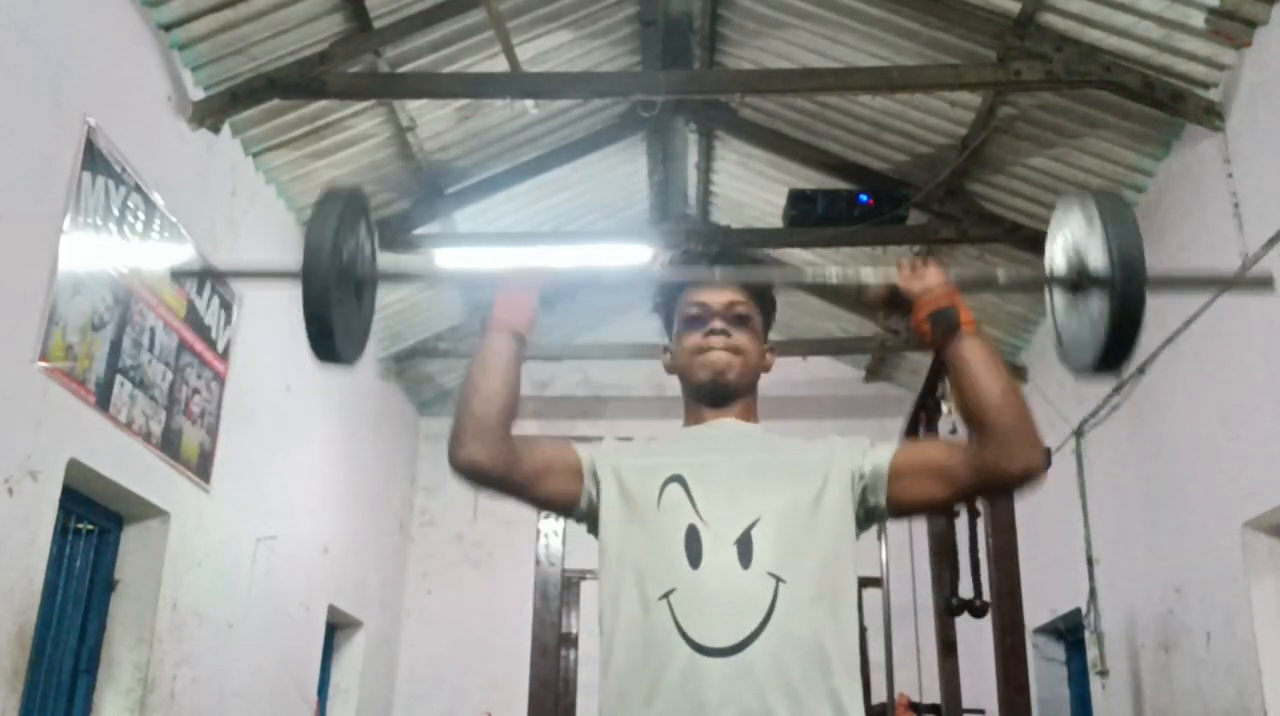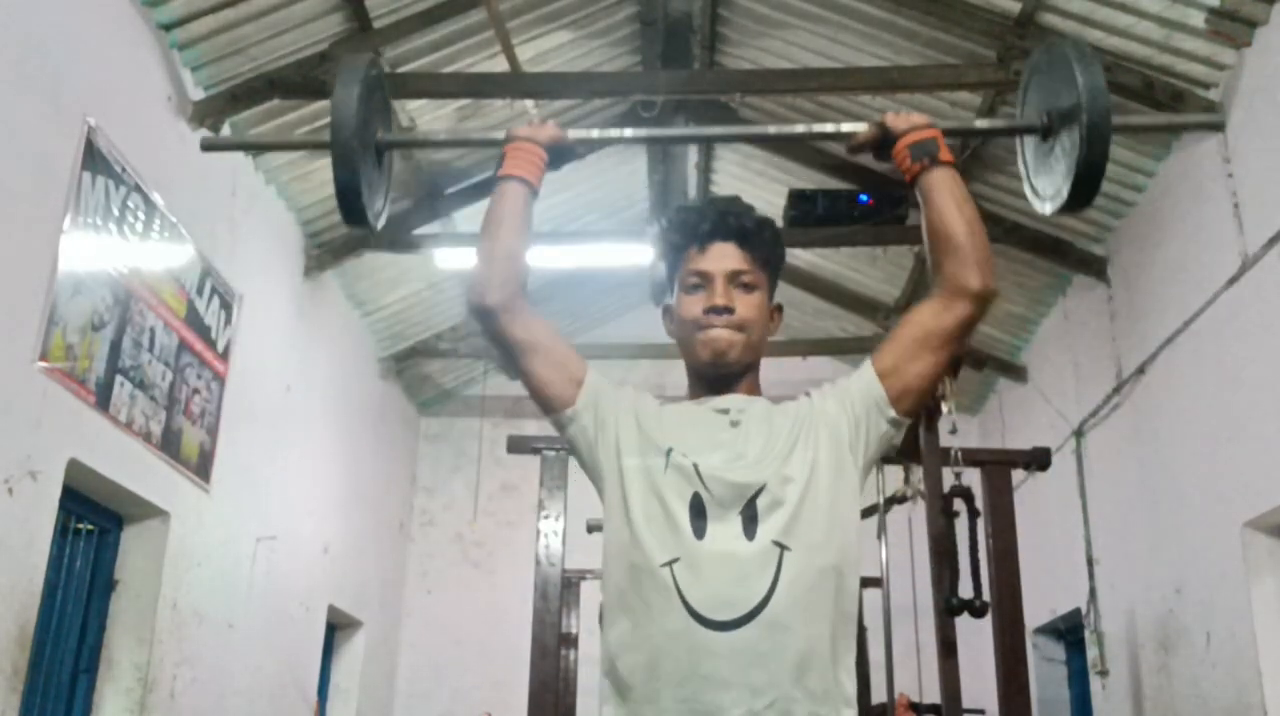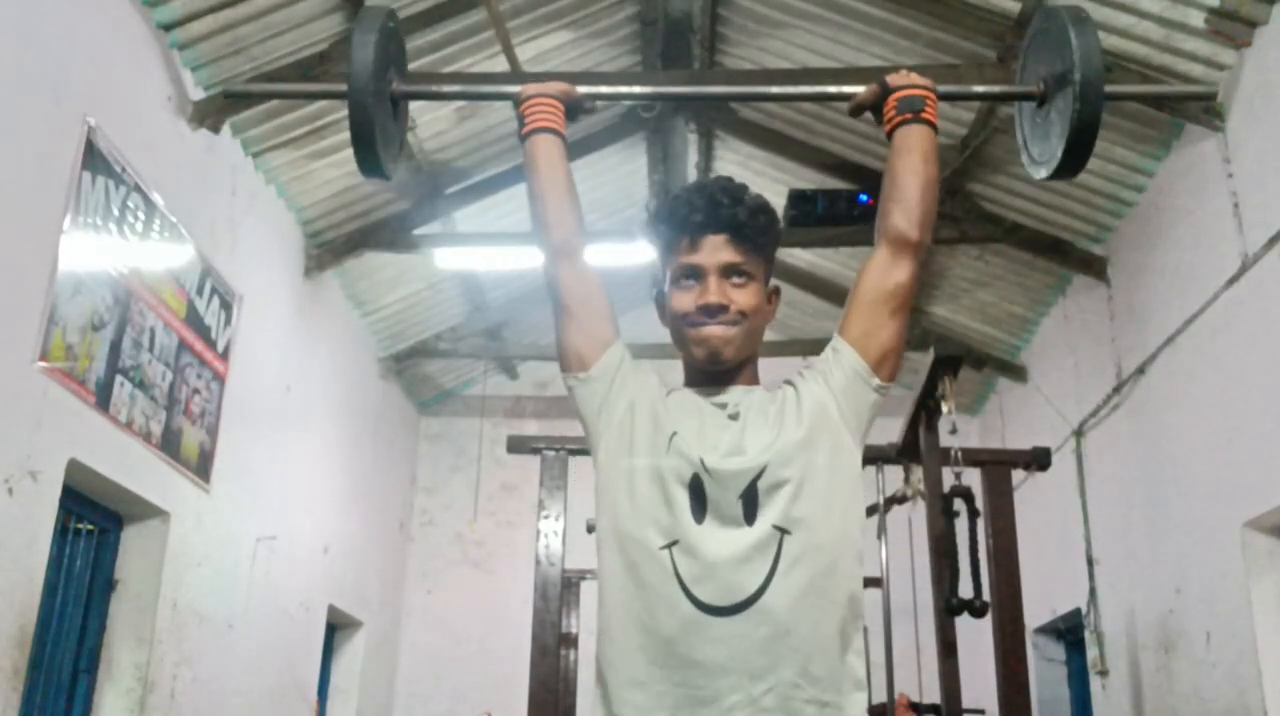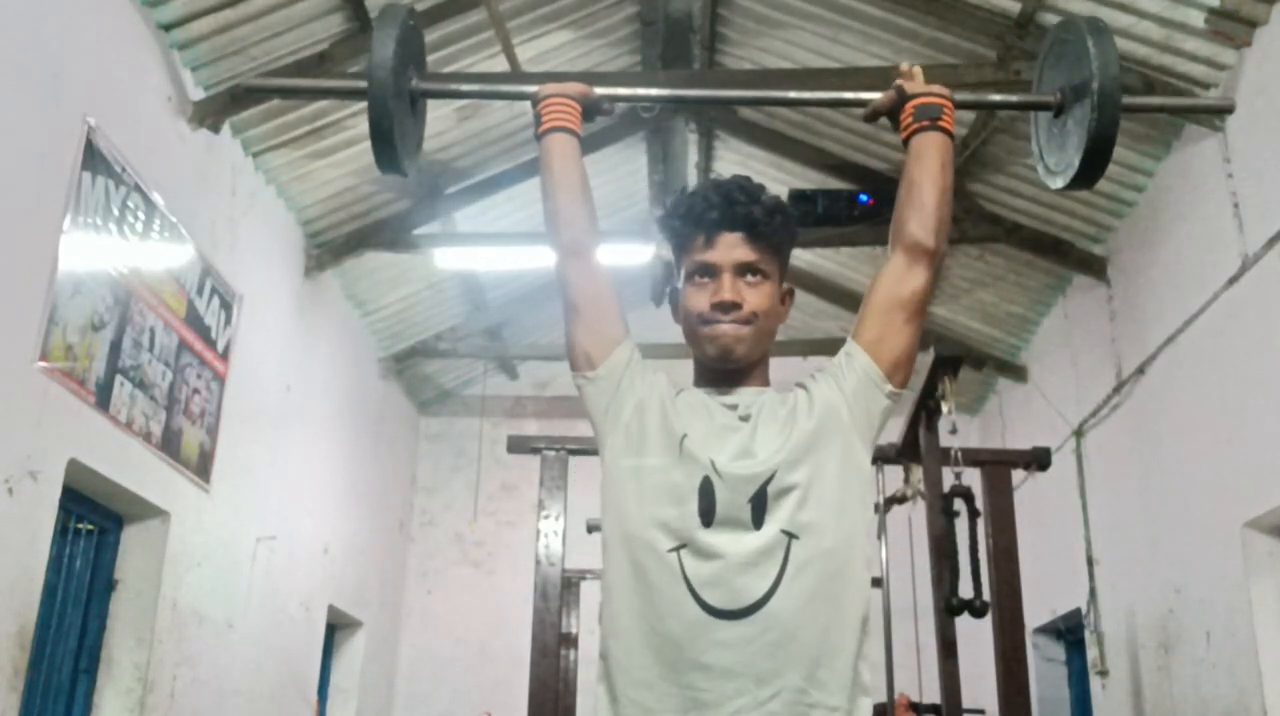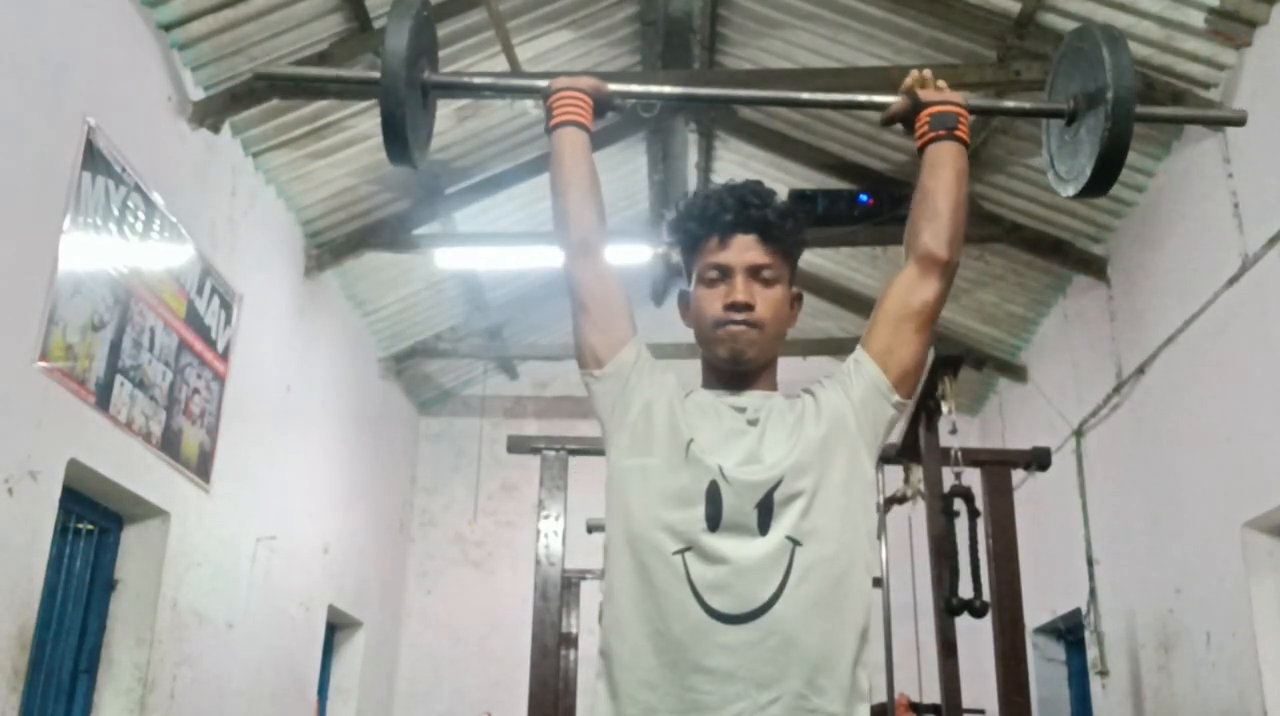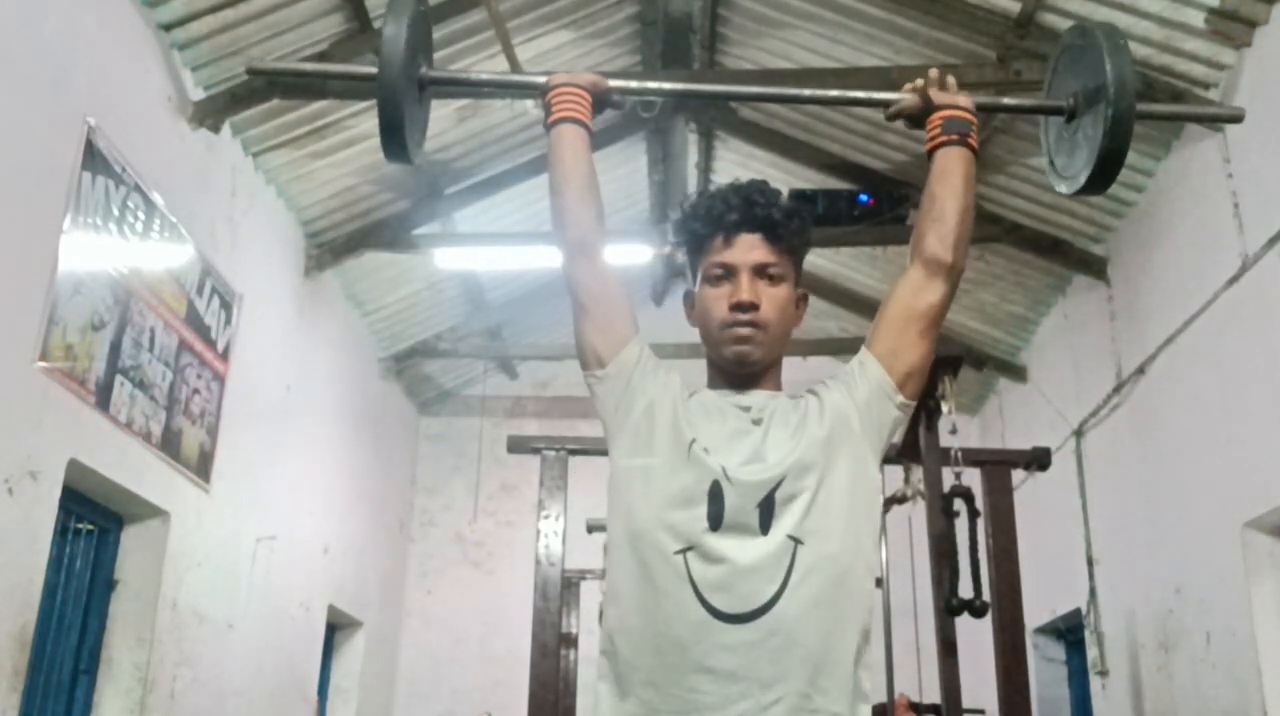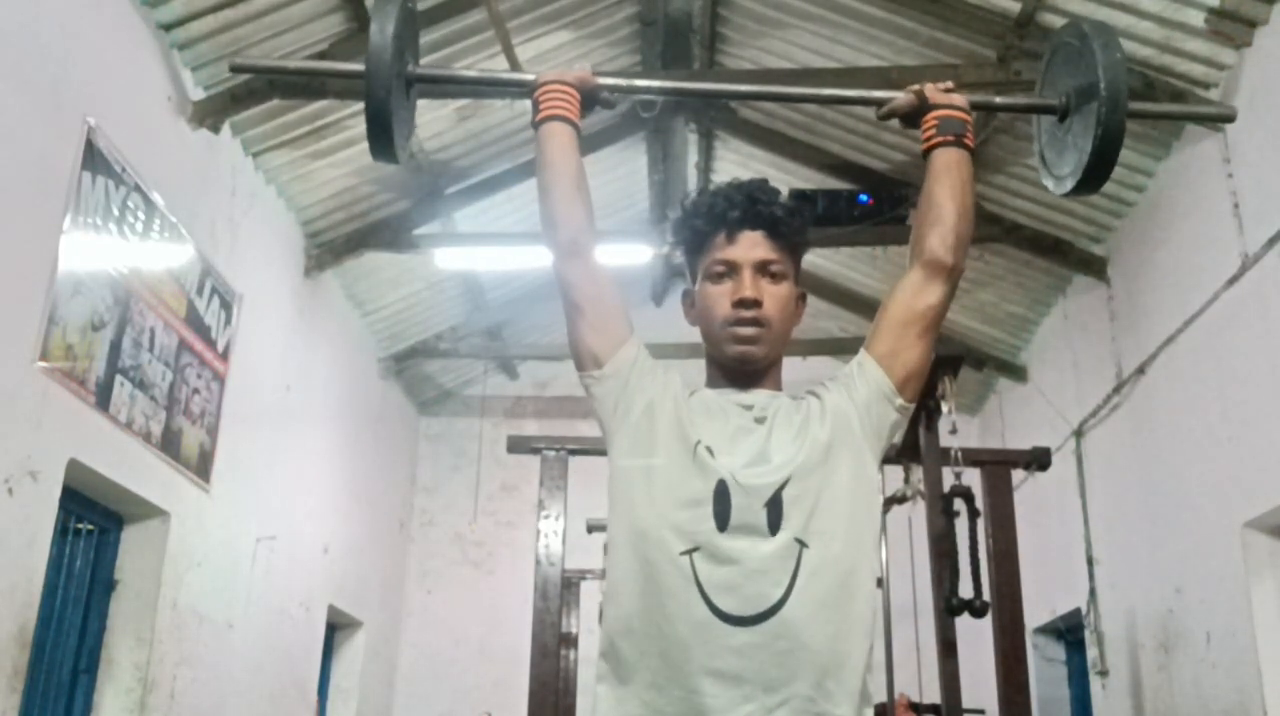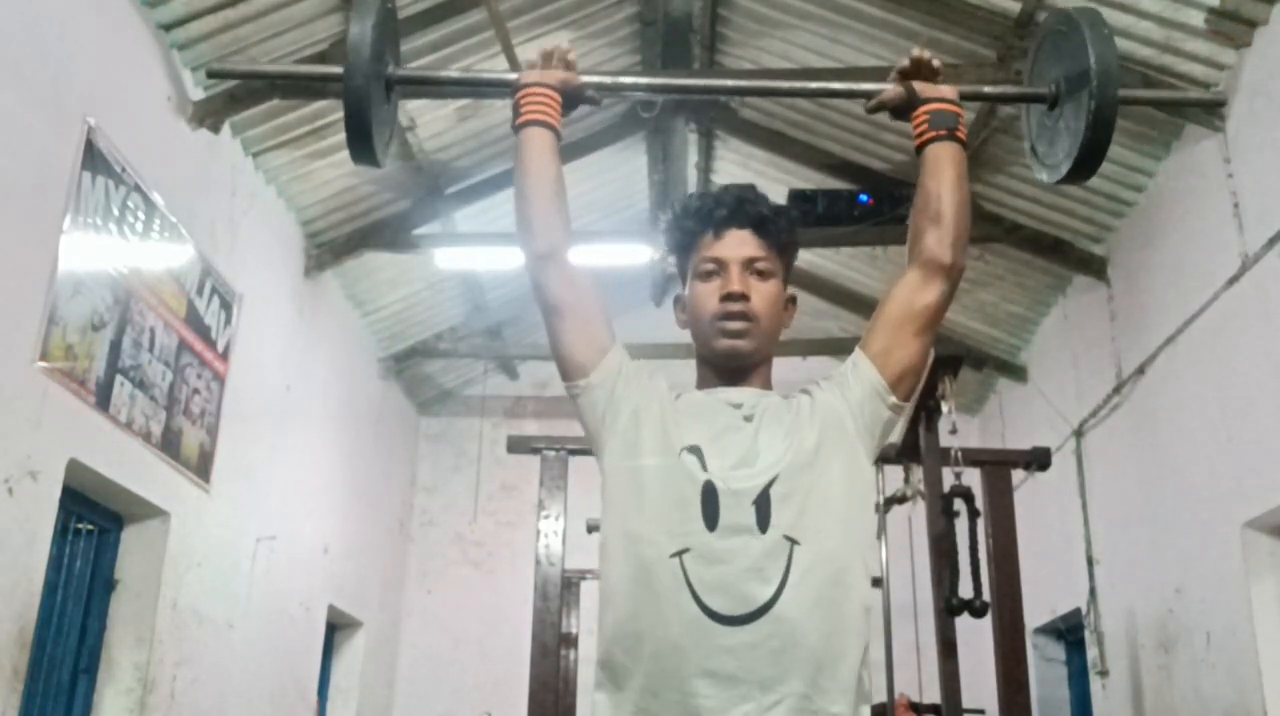
dt=0.4s
person 1, frame 1
left shoulder: (834, 468)
right shoulder: (618, 470)
left elbow: (1010, 457)
right elbow: (480, 453)
left wrist: (945, 312)
right wrist: (511, 317)
person 1, frame 2
left shoulder: (833, 427)
right shoulder: (621, 429)
left elbow: (965, 289)
right elbow: (498, 302)
left wrist: (926, 152)
right wrist: (522, 162)
person 1, frame 3
left shoulder: (827, 407)
right shoulder: (625, 409)
left elbow: (901, 243)
right elbow: (565, 251)
left wrist: (912, 110)
right wrist: (544, 118)
person 1, frame 4
left shoulder: (837, 412)
right shoulder: (632, 409)
left elbow: (916, 252)
right elbow: (576, 252)
left wrist: (927, 115)
right wrist: (559, 118)
person 1, frame 5
left shoulder: (842, 418)
right shoulder: (641, 411)
left elbow: (930, 263)
right elbow: (584, 253)
left wrist: (943, 125)
right wrist: (569, 113)
person 1, frame 6
left shoulder: (846, 420)
right shoulder: (644, 410)
left elbow: (935, 266)
right elbow: (583, 254)
left wrist: (952, 128)
right wrist: (568, 107)
person 1, frame 7
left shoulder: (846, 420)
right shoulder: (644, 410)
left elbow: (936, 266)
right elbow: (574, 254)
left wrist: (947, 126)
right wrist: (558, 106)
person 1, frame 8
left shoulder: (840, 421)
right shoulder: (633, 416)
left elbow: (935, 268)
right elbow: (549, 264)
left wrist: (940, 120)
right wrist: (538, 108)
